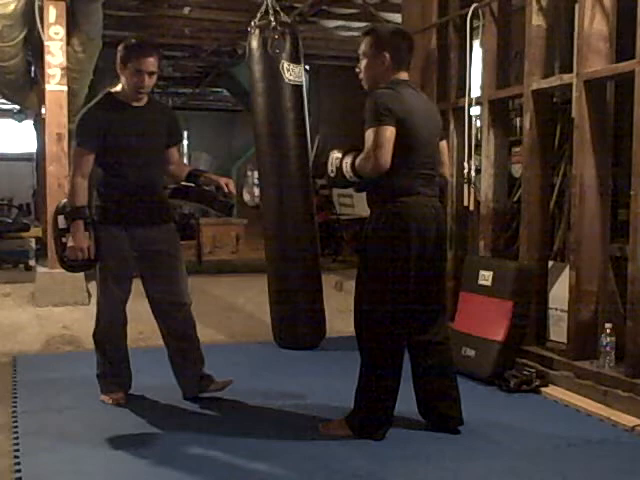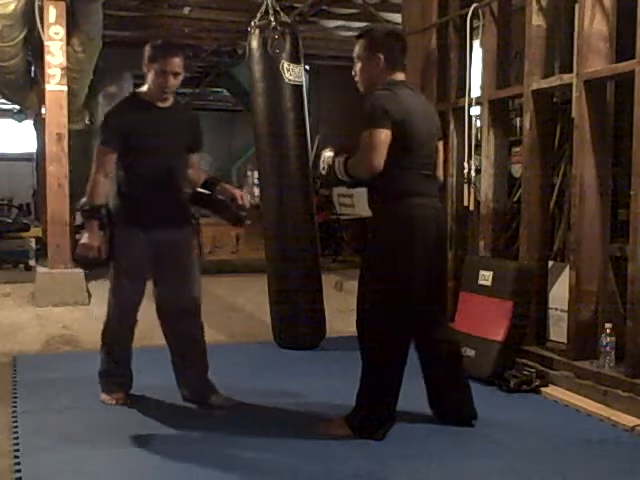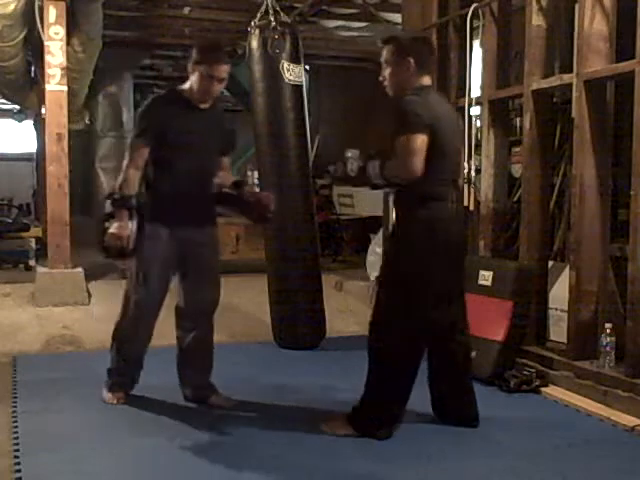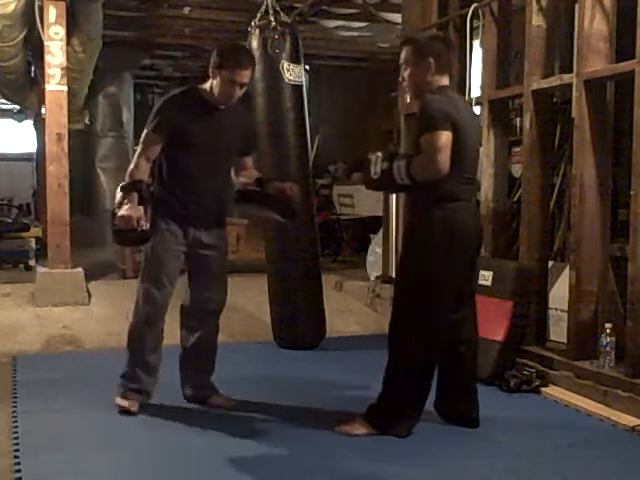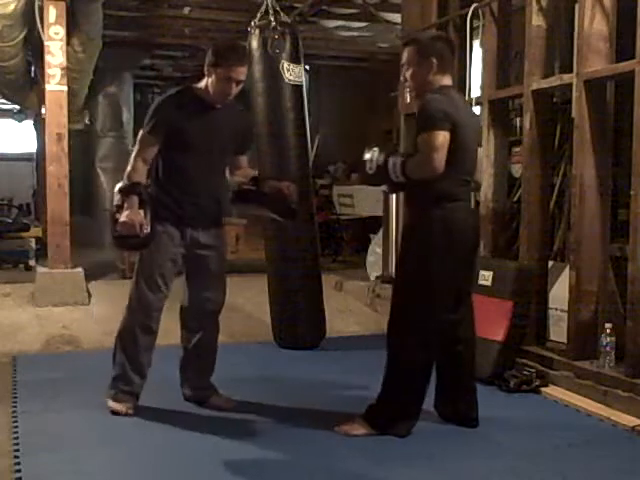
dt=0.3s
person 1, frame 1
left shoulder: (382, 99)
right shoulder: (427, 105)
left elbow: (377, 161)
right elbow: (442, 169)
left wrist: (344, 165)
left hip: (397, 218)
right hip: (431, 214)
left knee: (380, 320)
right knee: (428, 319)
left ankle: (368, 419)
right ankle: (443, 410)
person 1, frame 2
left shoulder: (380, 101)
right shoulder: (424, 105)
left elbow: (371, 162)
left wrist: (335, 165)
left hip: (399, 218)
right hip: (430, 213)
left knee: (382, 320)
right knee: (431, 316)
left ankle: (369, 419)
right ankle: (455, 403)
person 1, frame 3
left shoulder: (412, 105)
right shoulder: (443, 107)
left elbow: (410, 167)
right wrist: (387, 169)
left hip: (424, 222)
right hip: (450, 218)
left knee: (396, 321)
right knee: (446, 317)
left ankle: (371, 418)
right ankle: (458, 406)
person 1, frame 4
left shoulder: (434, 106)
right shoulder: (463, 108)
left elbow: (436, 164)
left wrist: (391, 171)
right wrist: (403, 170)
left hip: (438, 221)
right hip: (464, 218)
left knee: (415, 321)
right knee: (457, 316)
left ankle: (390, 416)
right ankle: (460, 406)
person 1, frame 5
left shoulder: (434, 105)
right shoulder: (465, 110)
left elbow: (431, 163)
left wrist: (390, 167)
left hip: (435, 220)
right hip: (461, 217)
left knee: (413, 319)
right knee: (454, 315)
left ankle: (390, 416)
right ankle: (459, 406)
person 2, frame 1
left shoulder: (164, 116)
right shoulder: (97, 116)
right elbow: (80, 176)
left wrist: (205, 177)
right wrist: (78, 227)
left hip: (159, 224)
right hip: (113, 227)
left knee: (175, 302)
right knee: (111, 308)
left ankle: (194, 379)
right ankle: (114, 382)
person 2, frame 2
left shoulder: (187, 119)
right shoulder: (122, 115)
right elbow: (102, 173)
left wrist: (219, 186)
right wrist: (92, 225)
left hip: (177, 227)
right hip: (132, 228)
left knee: (185, 307)
right knee: (122, 308)
left ankle: (197, 386)
right ankle: (115, 383)
person 2, frame 3
left shoulder: (220, 121)
right shoulder: (158, 110)
right elbow: (134, 166)
left wrist: (246, 193)
right wrist: (121, 217)
left hip: (201, 226)
right hip: (157, 224)
left knee: (201, 306)
right knee: (141, 303)
left ankle: (197, 384)
right ankle: (119, 382)
person 2, frame 4
left shoulder: (243, 120)
right shoulder: (178, 106)
left elbow: (244, 172)
right elbow: (145, 157)
left wrist: (271, 186)
right wrist: (132, 199)
left hip: (214, 226)
right hip: (170, 221)
left knee: (207, 307)
right knee: (152, 302)
left ankle: (198, 385)
right ankle: (134, 386)
person 2, frame 5
left shoulder: (238, 119)
right shoulder: (172, 107)
left elbow: (239, 170)
right elbow: (141, 159)
left wrist: (266, 184)
right wrist: (132, 205)
left hip: (210, 227)
right hip: (165, 223)
left knee: (206, 307)
right knee: (146, 304)
left ankle: (198, 386)
right ankle: (124, 389)
